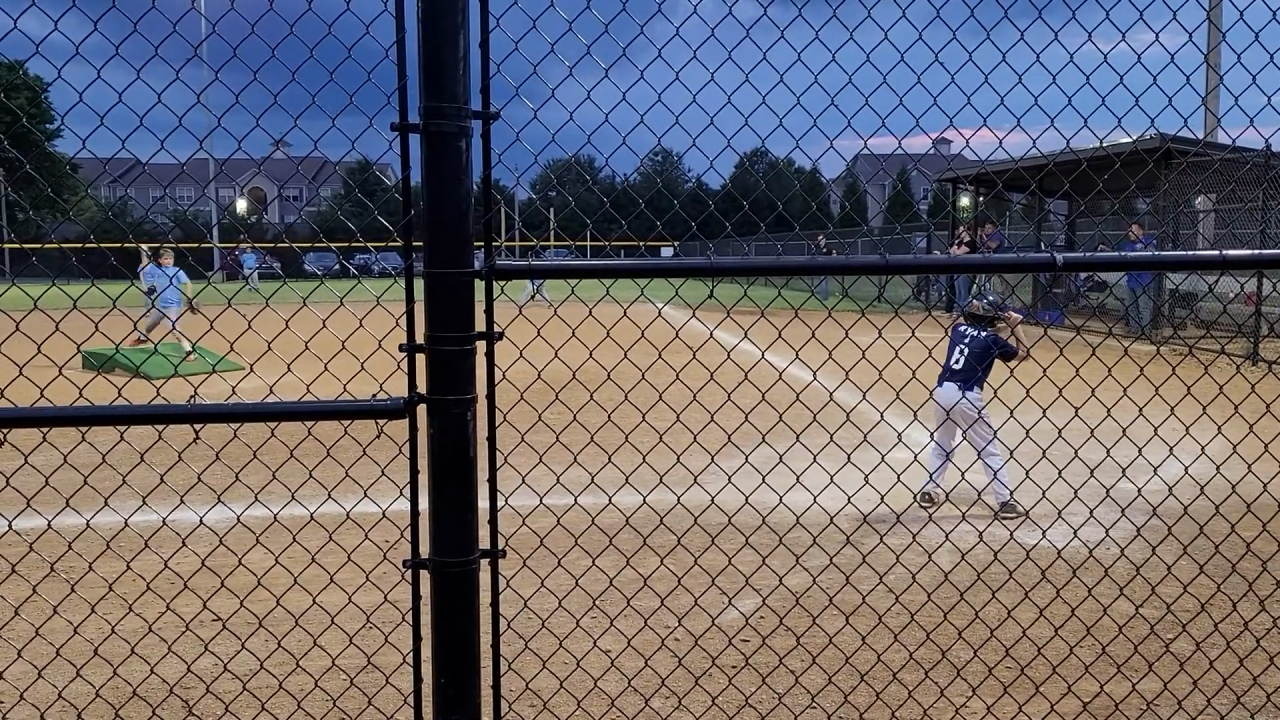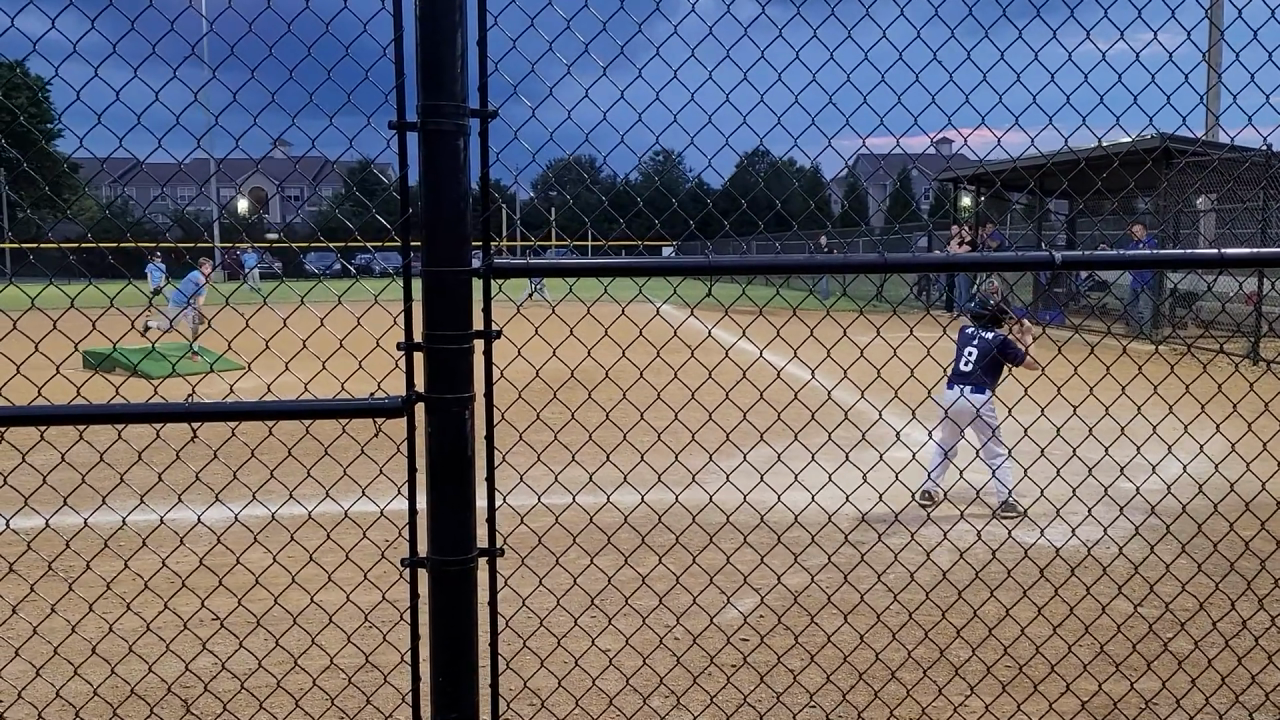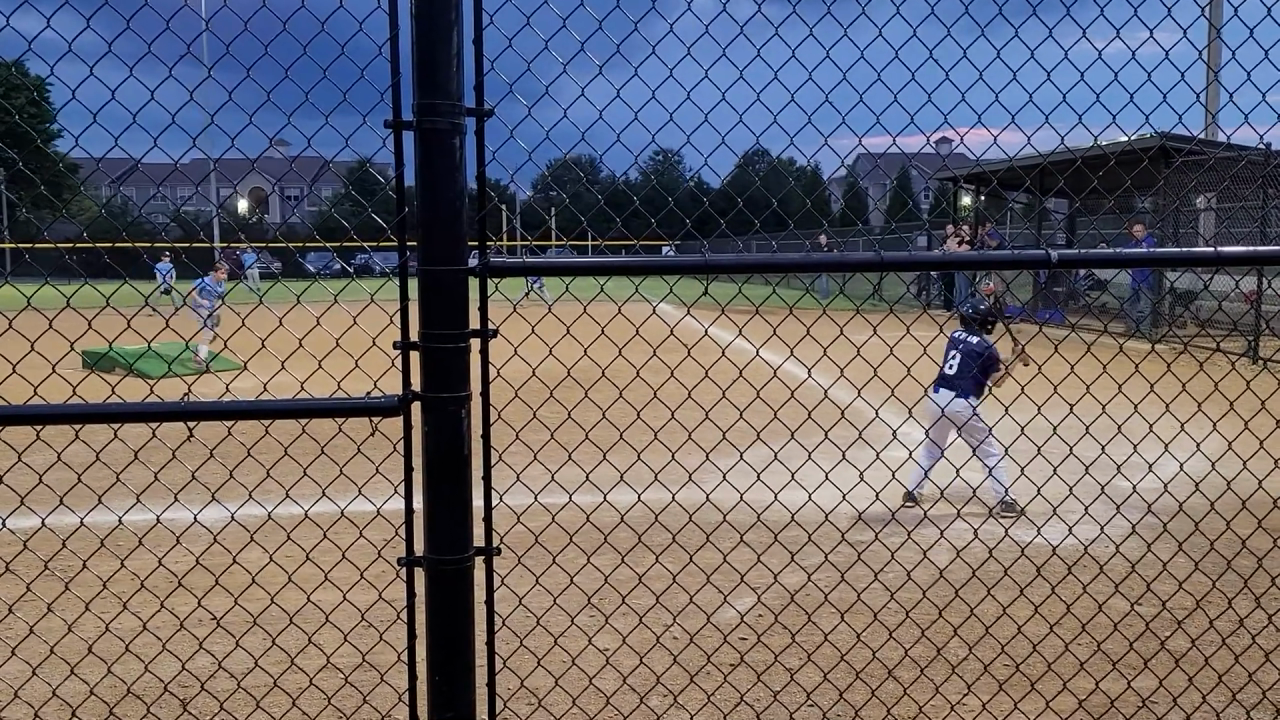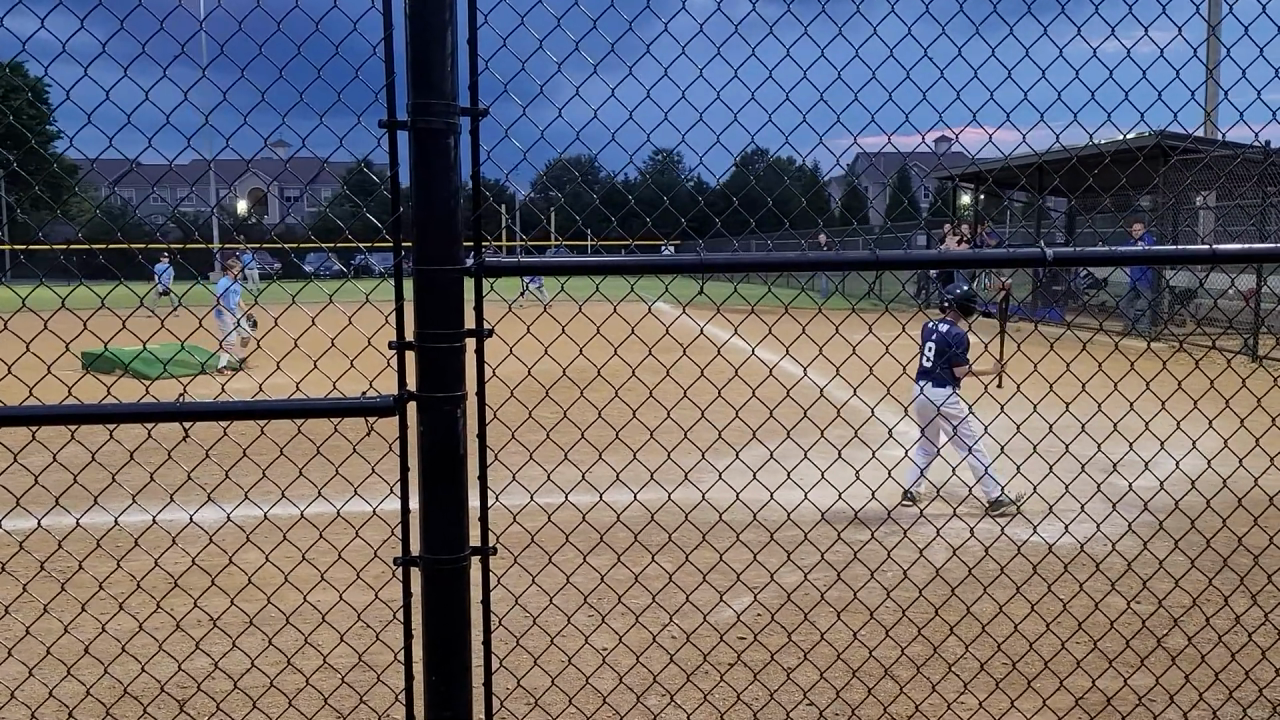
dt=0.3s
person 1, frame 1
left shoulder: (957, 329)
right shoulder: (991, 339)
right elbow: (1024, 353)
left wrist: (1008, 326)
right wrist: (1016, 327)
left hip: (942, 391)
right hip: (968, 396)
left knee: (941, 445)
right knee: (990, 450)
left ankle: (929, 492)
right ankle: (1006, 502)
person 1, frame 2
left shoulder: (965, 331)
right shoulder: (1002, 340)
right elbow: (1033, 365)
left wrist: (1014, 335)
right wrist: (1026, 338)
left hip: (951, 393)
right hip: (978, 398)
left knee: (943, 445)
right knee: (997, 452)
left ankle: (929, 491)
right ankle: (1007, 502)
person 1, frame 3
left shoulder: (954, 336)
right shoulder: (985, 347)
right elbow: (996, 381)
left wrist: (1005, 359)
right wrist: (1012, 359)
left hip: (937, 397)
right hip: (962, 403)
left knee: (930, 448)
right knee: (991, 452)
left ankle: (912, 492)
right ankle: (1006, 501)
person 1, frame 4
left shoulder: (929, 326)
right shoulder: (958, 335)
right elbow: (961, 371)
right wrist: (989, 370)
left hip: (922, 390)
right hip: (944, 395)
left knee: (926, 444)
right knee: (972, 446)
left ankle: (910, 492)
right ankle: (996, 498)
